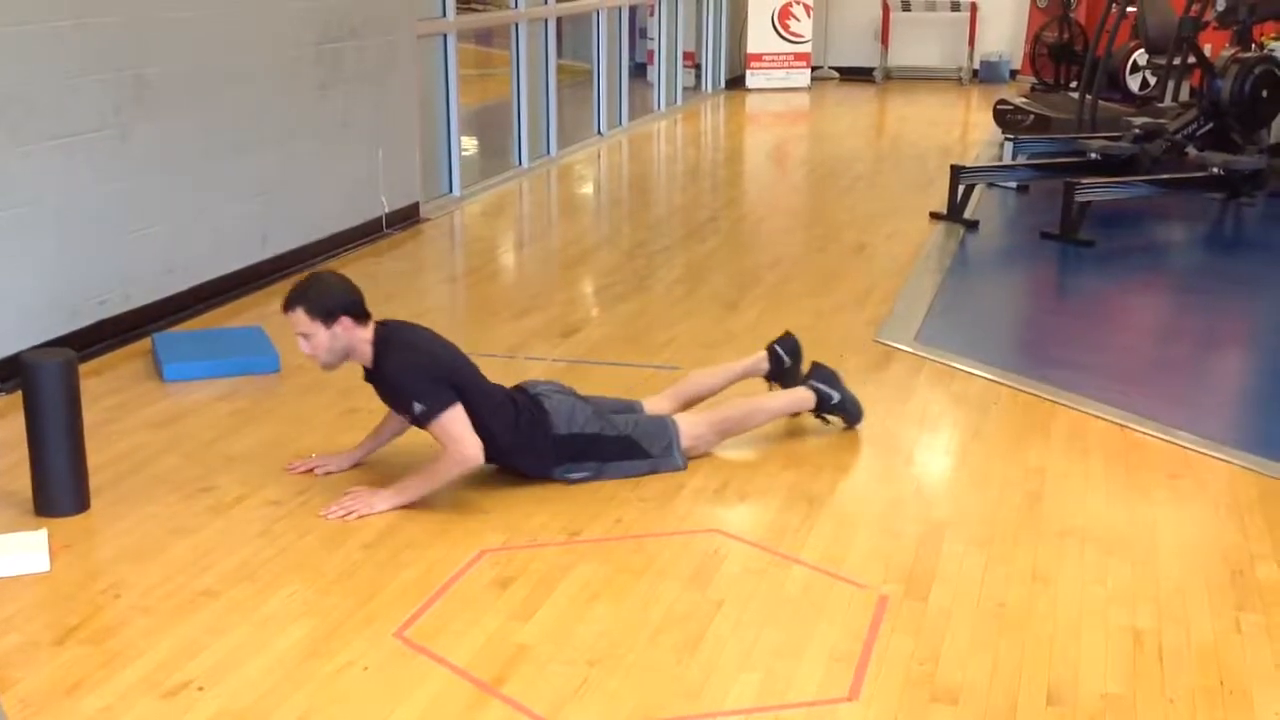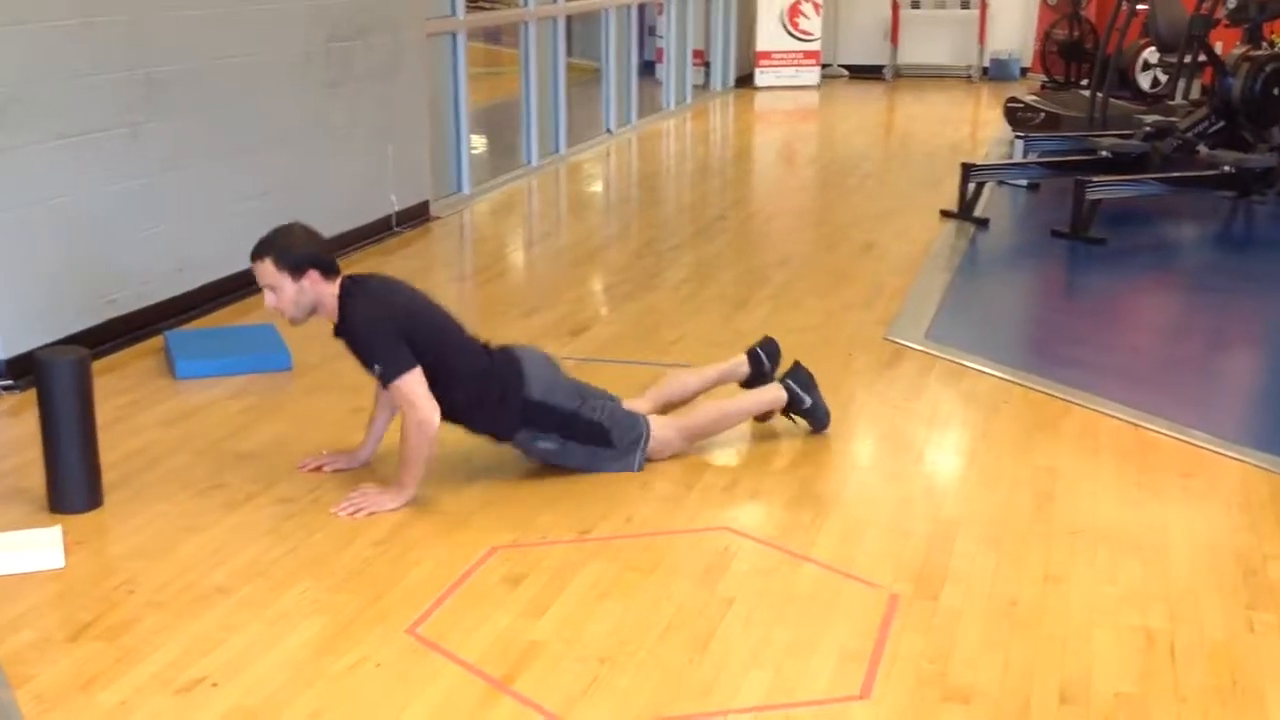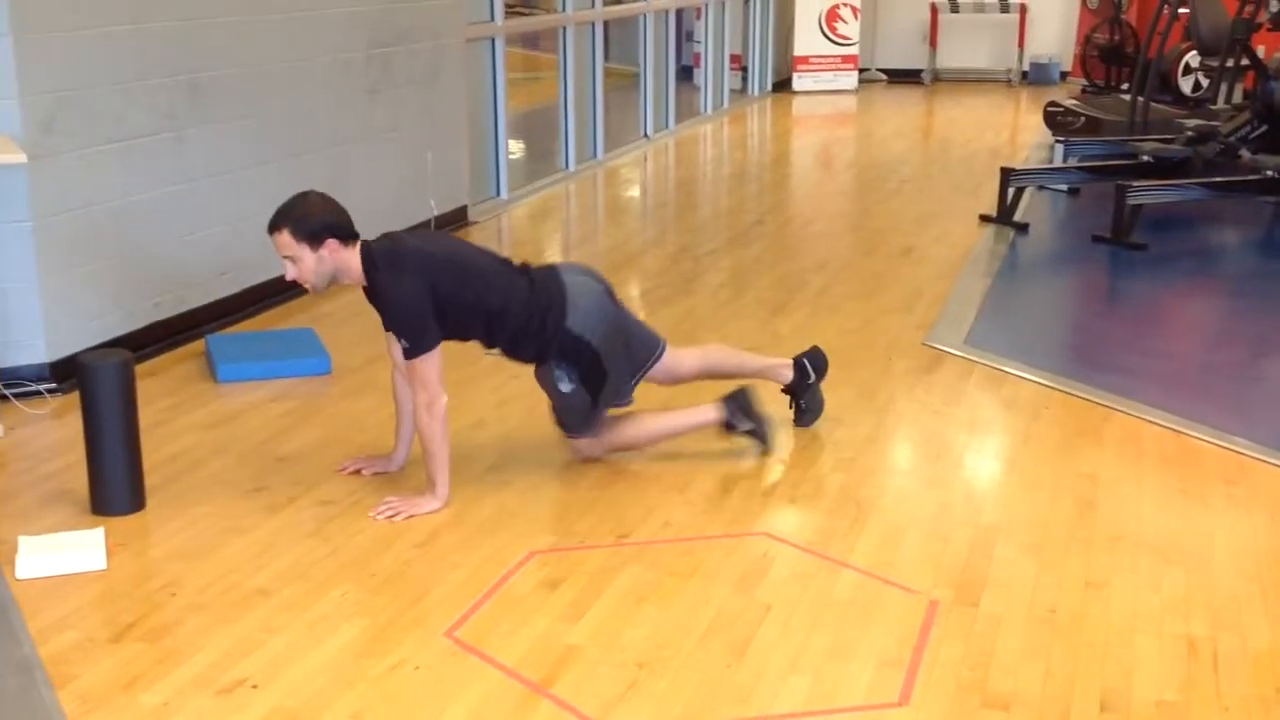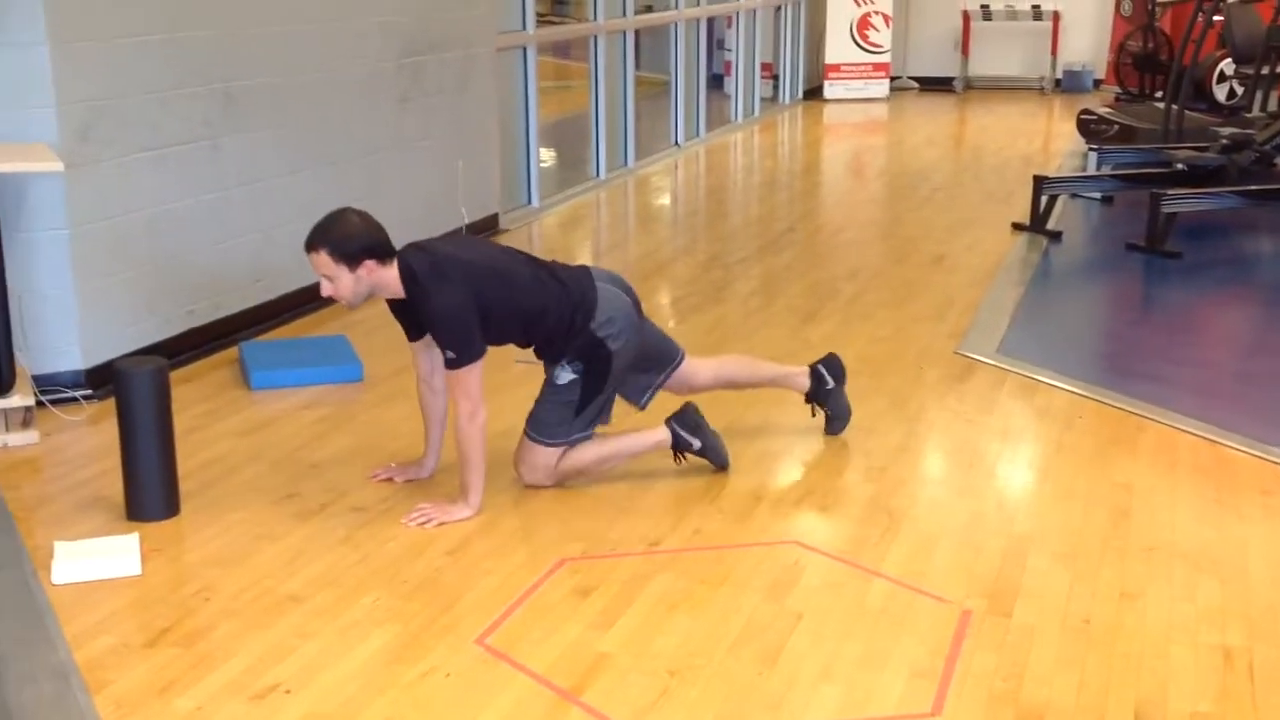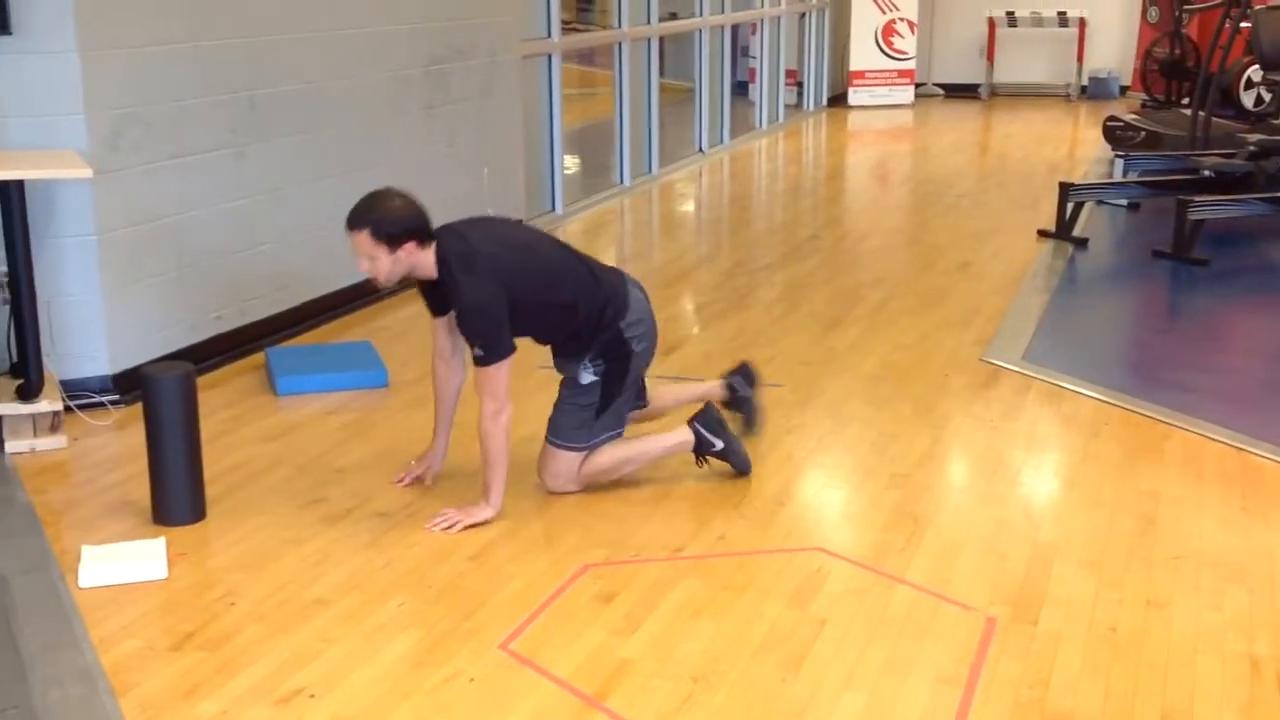
dt=0.3s
person 1, frame 1
left shoulder: (402, 363)
right shoulder: (389, 342)
left elbow: (469, 454)
right elbow: (408, 409)
left wrist: (391, 495)
right wrist: (352, 455)
left hip: (555, 443)
right hip: (539, 405)
left knee: (698, 433)
right knee: (663, 406)
left ankle: (812, 394)
right ankle: (773, 358)
person 1, frame 2
left shoulder: (365, 318)
right shoulder: (362, 295)
left elbow: (424, 418)
right elbow: (394, 382)
left wrist: (402, 491)
right wrist: (362, 453)
left hip: (525, 403)
right hip: (519, 376)
left knee: (663, 439)
right knee: (640, 408)
left ankle: (782, 396)
right ankle: (751, 363)
person 1, frame 3
left shoulder: (397, 285)
right shoulder: (385, 262)
left elbow: (431, 400)
right elbow: (404, 369)
left wrist: (437, 493)
right wrist: (397, 456)
left hip: (566, 322)
right hip: (566, 291)
left knee: (589, 440)
right knee: (673, 365)
left ankle: (724, 413)
right ankle: (794, 370)
person 1, frame 4
left shoulder: (443, 297)
right shoulder: (407, 277)
left elbow: (470, 409)
right elbow: (431, 376)
left wrist: (469, 502)
right wrist: (428, 461)
left hip: (593, 332)
right hip: (600, 300)
left knee: (535, 469)
right knee: (691, 373)
left ankle: (674, 436)
right ankle: (815, 379)
person 1, frame 5
left shoulder: (475, 288)
right shoulder: (437, 256)
left elbow: (495, 408)
right elbow: (446, 359)
left wrist: (490, 502)
right wrist: (436, 450)
left hip: (616, 330)
right hip: (604, 306)
left knee: (559, 476)
right knee: (615, 410)
left ankle: (695, 436)
right ankle: (727, 389)
